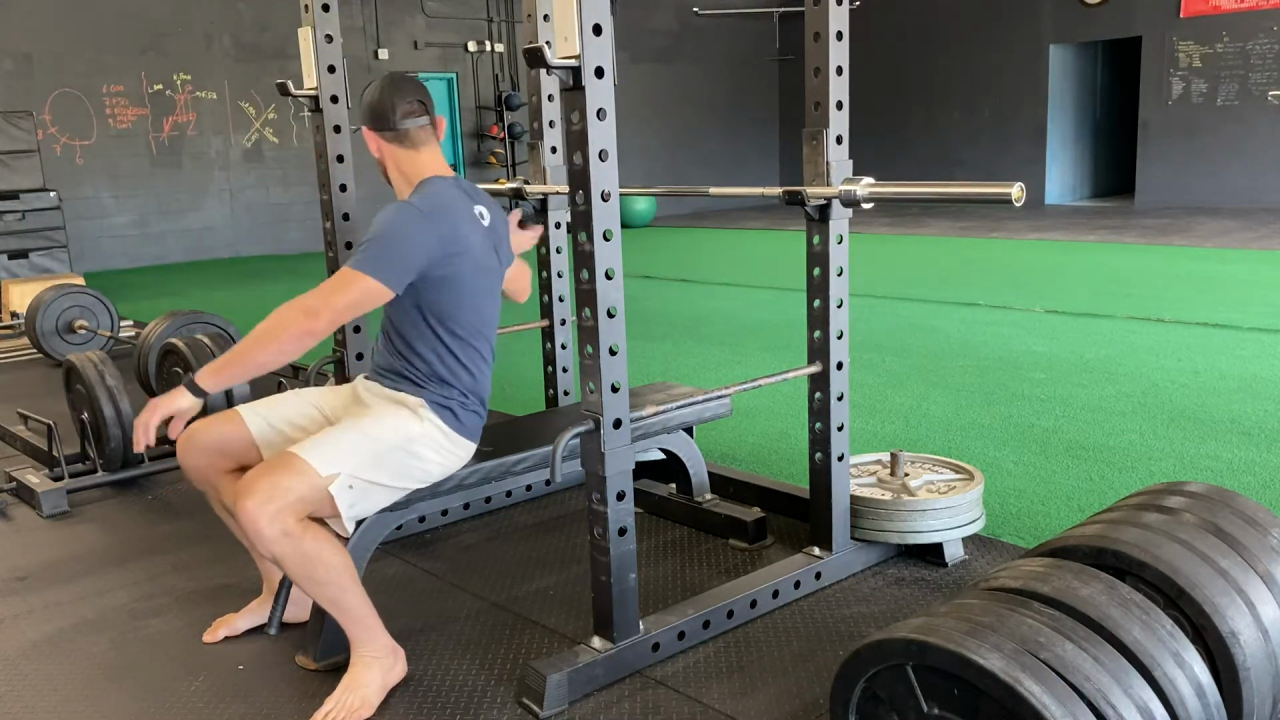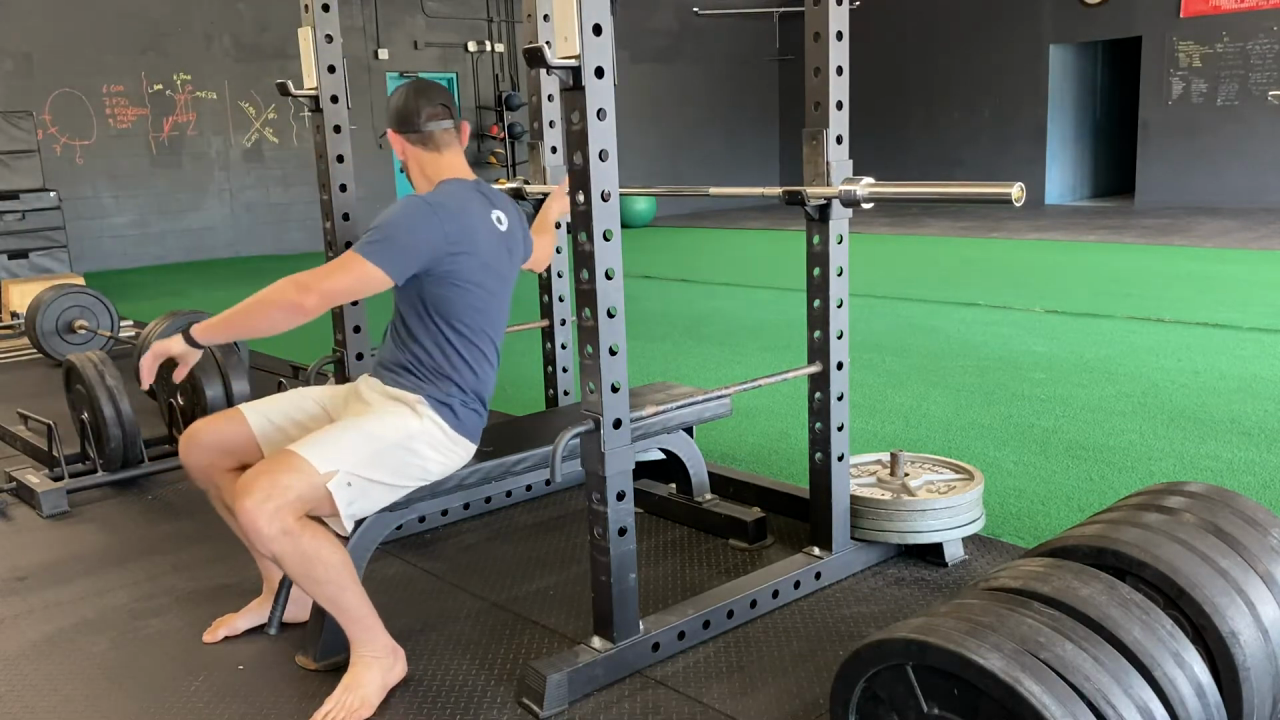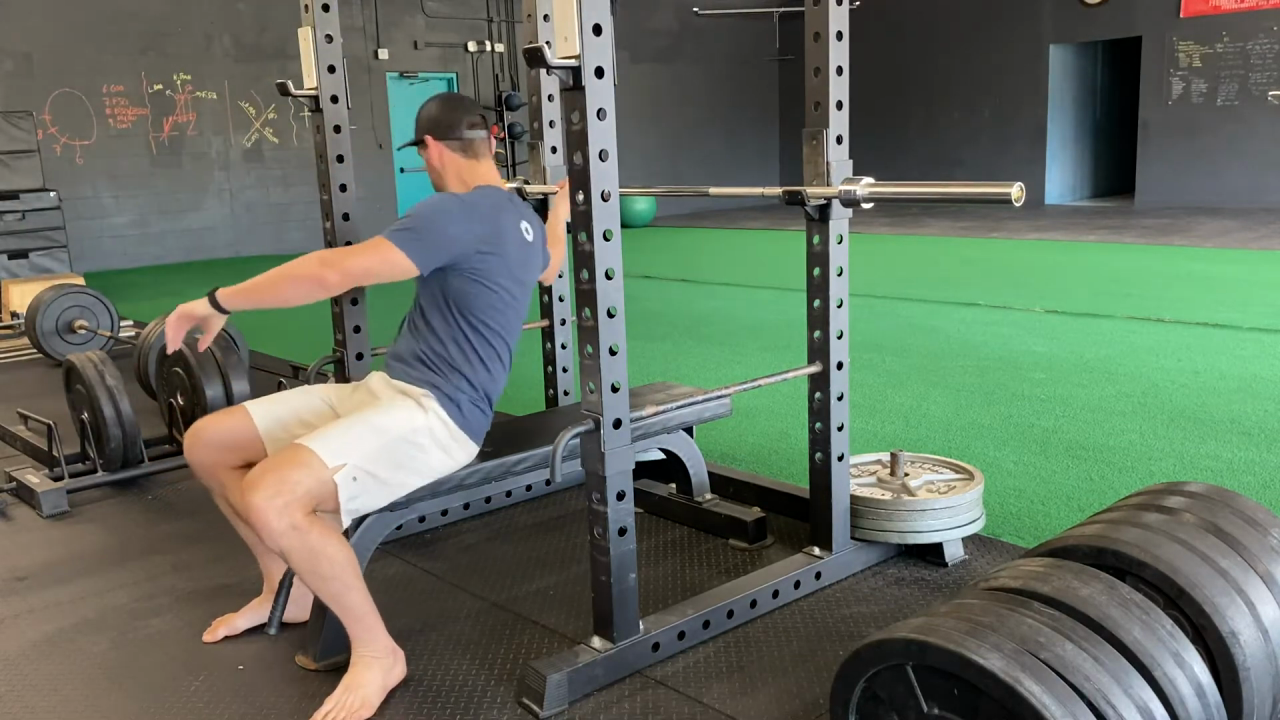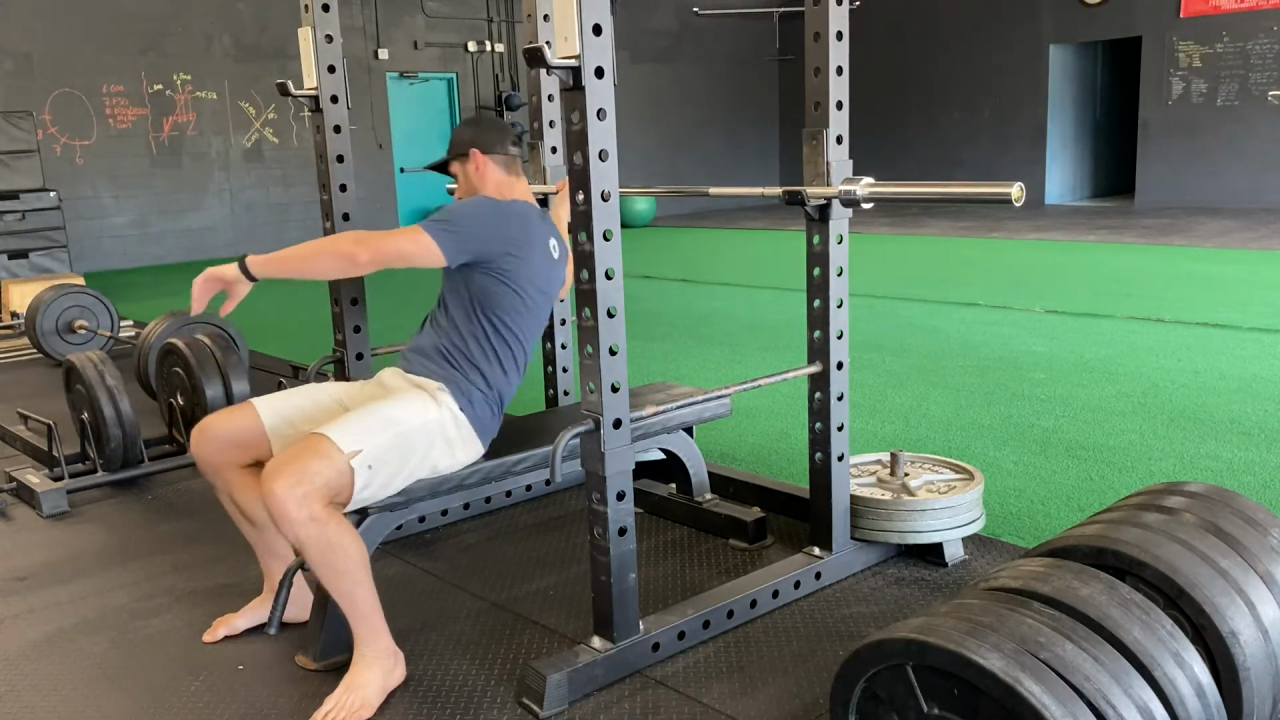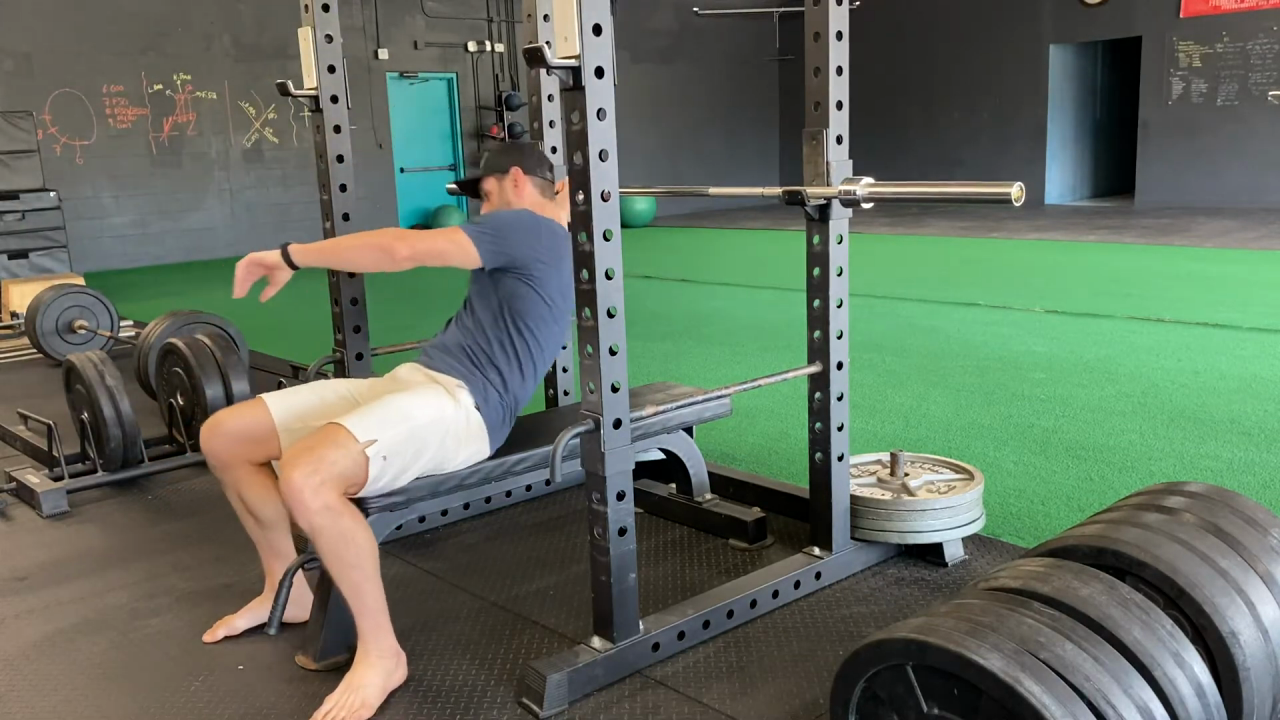
dt=0.2s
person 1, frame 1
left shoulder: (417, 217)
right shoulder: (475, 204)
left elbow: (314, 316)
right elbow: (519, 287)
left wrist: (196, 387)
right wrist: (513, 247)
left hip: (427, 419)
right hip: (376, 393)
left knee: (262, 505)
right knee: (203, 449)
left ankle: (376, 651)
right ankle: (284, 589)
person 1, frame 2
left shoulder: (428, 214)
right shoulder: (501, 209)
left elbow: (312, 293)
right elbow: (537, 255)
left wrist: (196, 337)
right wrist: (555, 204)
left hip: (429, 419)
right hip: (379, 392)
left knee: (261, 504)
right knee: (203, 446)
left ankle: (376, 651)
right ankle: (285, 588)
person 1, frame 3
left shoulder: (457, 213)
right shoulder: (523, 221)
left elbow: (336, 271)
right elbow: (549, 267)
left wrist: (218, 301)
right wrist: (563, 204)
left hip: (434, 416)
right hip: (386, 388)
left knee: (269, 498)
right knee: (207, 443)
left ankle: (377, 652)
right ankle: (286, 588)
person 1, frame 4
left shoulder: (491, 216)
right shoulder: (545, 237)
left elbow: (366, 252)
right elbow: (560, 286)
left wrist: (248, 267)
right wrist: (563, 210)
left hip: (445, 411)
right hip: (397, 386)
left knee: (288, 488)
right knee: (213, 440)
left ankle: (378, 653)
right ankle: (285, 588)
person 1, frame 5
left shoulder: (525, 228)
right shoulder: (554, 243)
left elbow: (402, 249)
left wrist: (290, 256)
right wrist: (562, 206)
left hip: (457, 407)
right hip: (410, 383)
left knee: (305, 478)
right knee: (223, 436)
left ankle: (381, 653)
right ankle: (285, 589)
